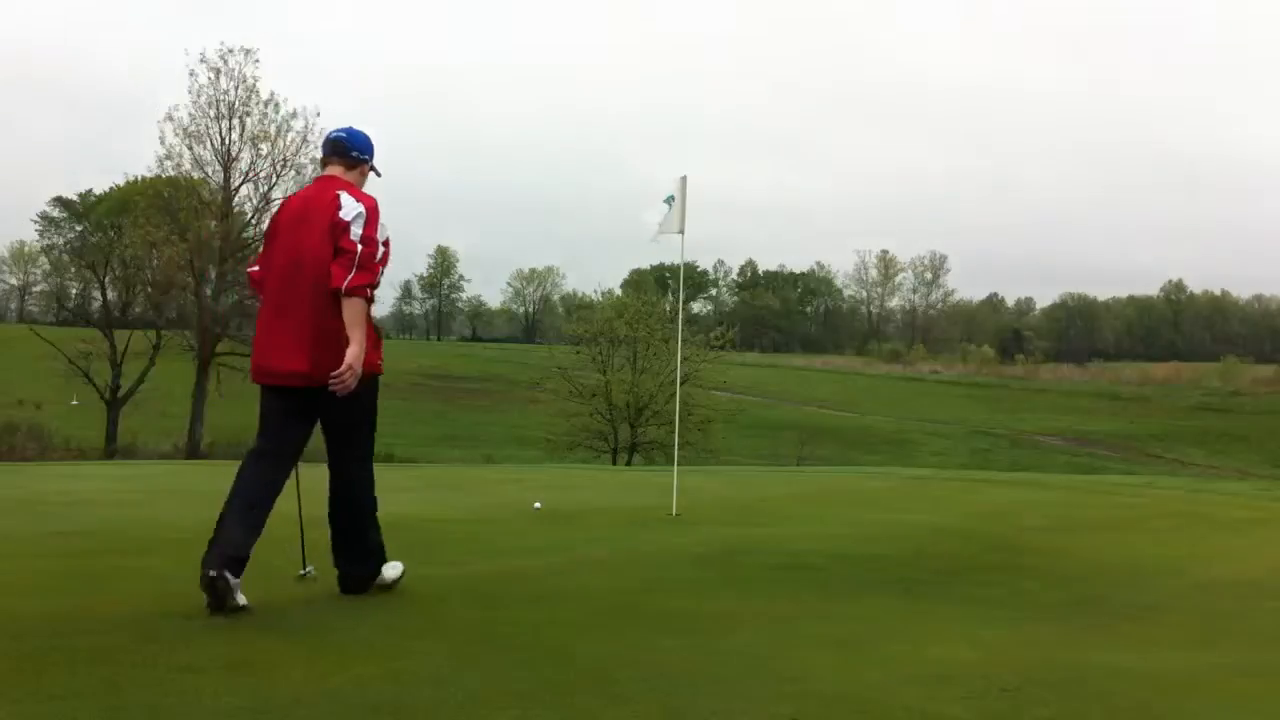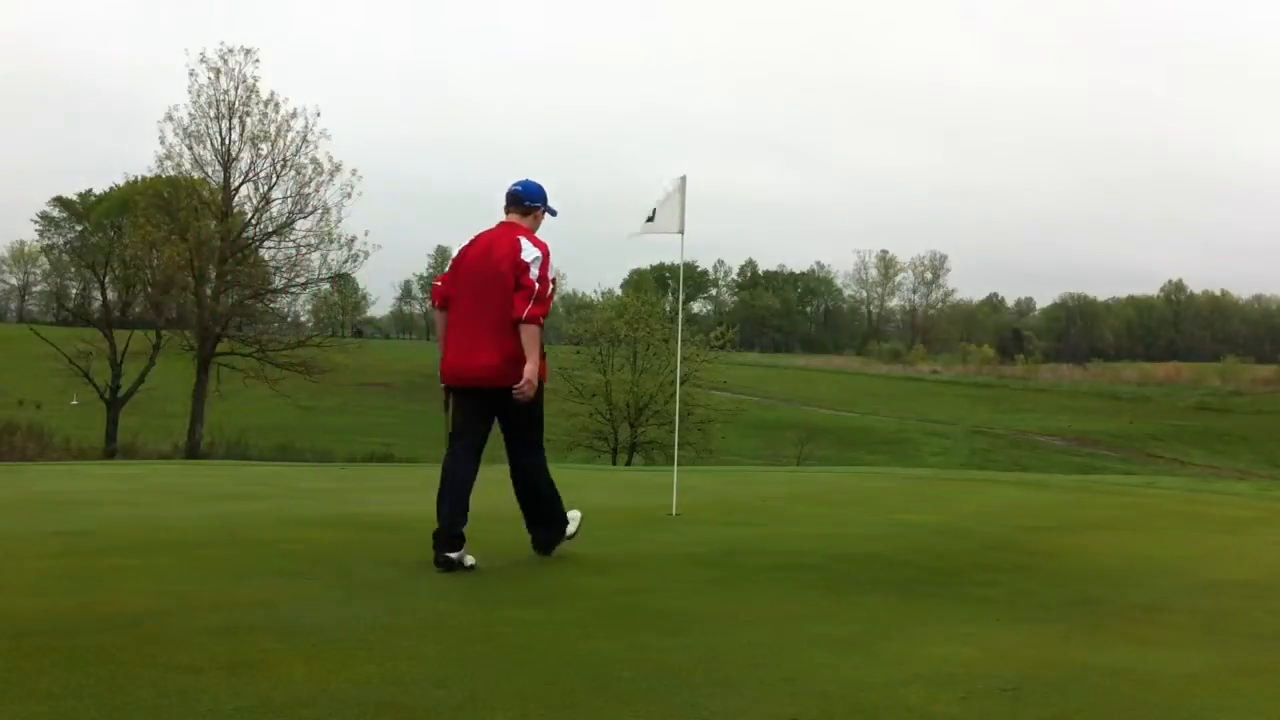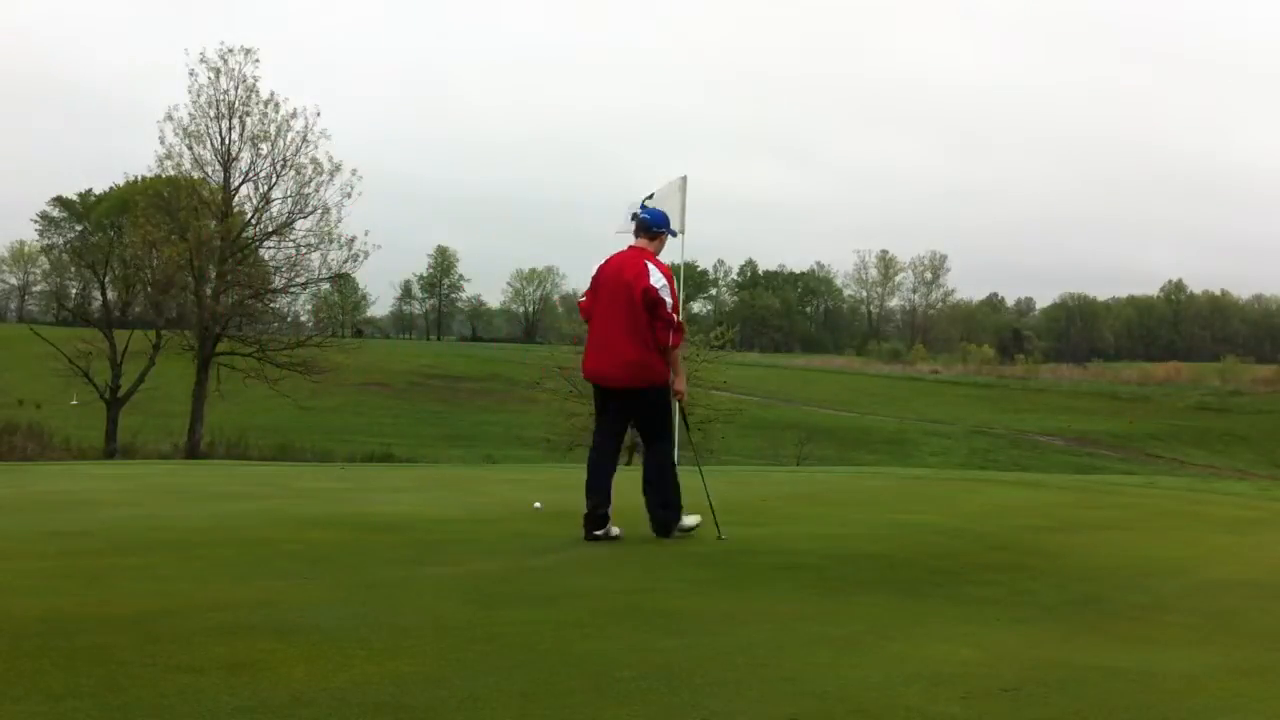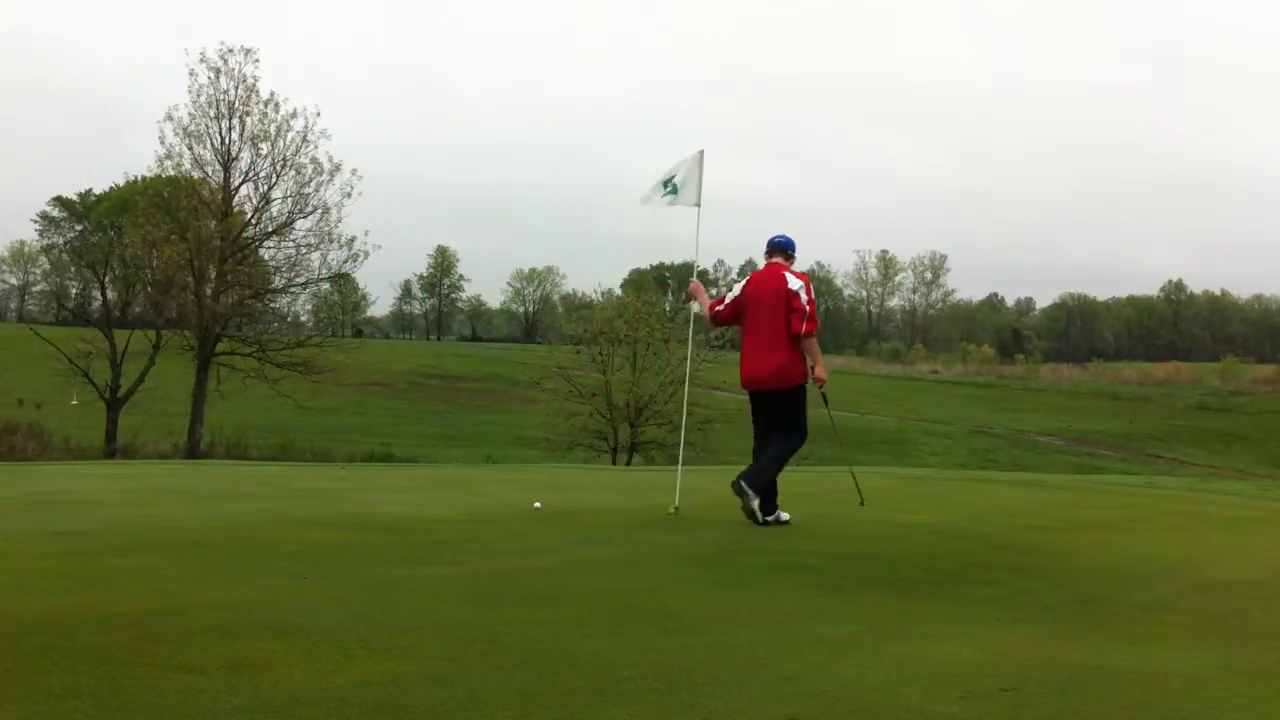
dt=1s
person 1, frame 1
left shoulder: (285, 208)
right shoulder: (356, 205)
left elbow: (264, 285)
right elbow: (352, 280)
right wrist: (357, 344)
left hip: (280, 356)
right hip: (336, 357)
left knee: (268, 458)
right knee: (352, 463)
left ankle: (224, 563)
right ankle: (362, 568)
person 1, frame 2
left shoulder: (471, 246)
right shoulder: (531, 248)
left elbow: (441, 302)
right elbow: (529, 310)
left wrist: (451, 355)
right wrist: (533, 364)
left hip: (465, 366)
right hip: (510, 368)
left knee: (462, 451)
right knee: (527, 451)
left ankle: (449, 544)
right ankle: (550, 529)
person 1, frame 3
left shoulder: (606, 266)
right shoulder: (657, 273)
left elbow: (587, 312)
right elbow: (668, 331)
right wrist: (678, 375)
left hip: (603, 369)
right hip: (643, 372)
left knee: (604, 442)
right knee: (659, 442)
left ankle: (596, 522)
right ankle: (667, 519)
person 1, frame 4
left shoulder: (747, 284)
right shoulder: (796, 281)
left elbow: (717, 315)
right elbow: (804, 327)
left wrist: (700, 296)
right wrist: (817, 363)
left hip: (754, 375)
right hip: (787, 374)
left knee: (764, 439)
right knee: (792, 435)
left ankle: (767, 510)
right ankle: (751, 482)
